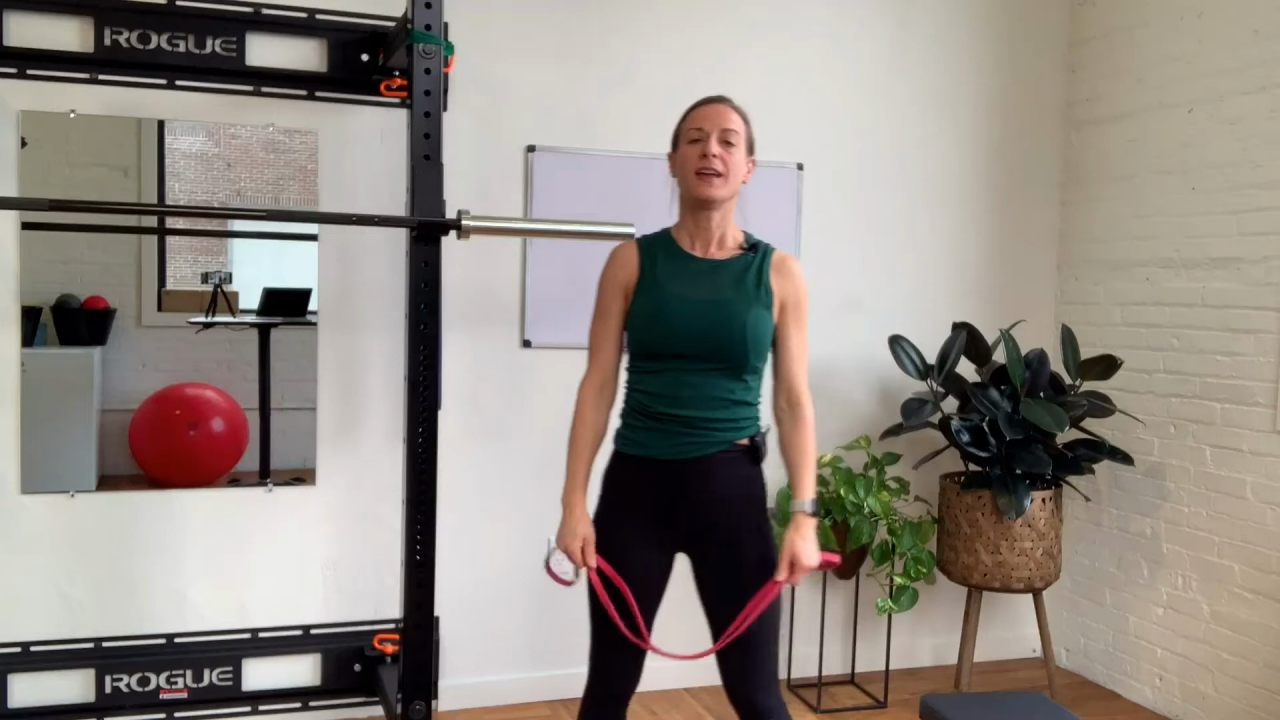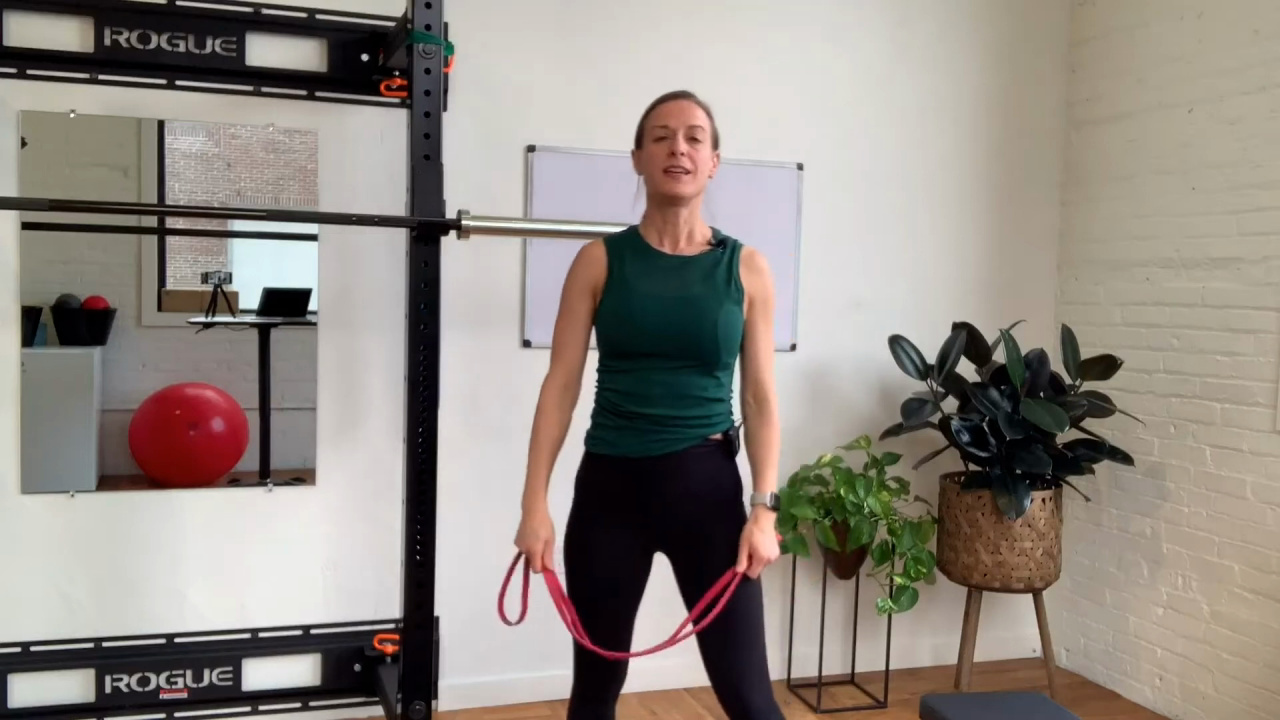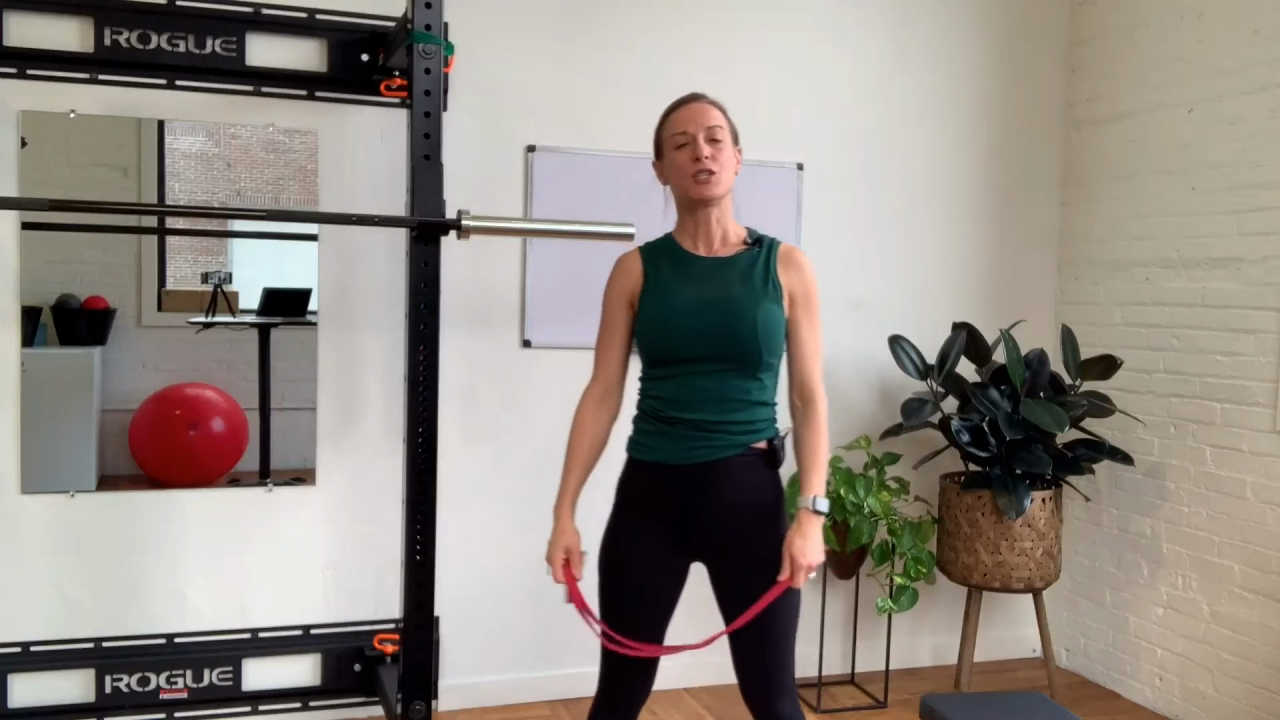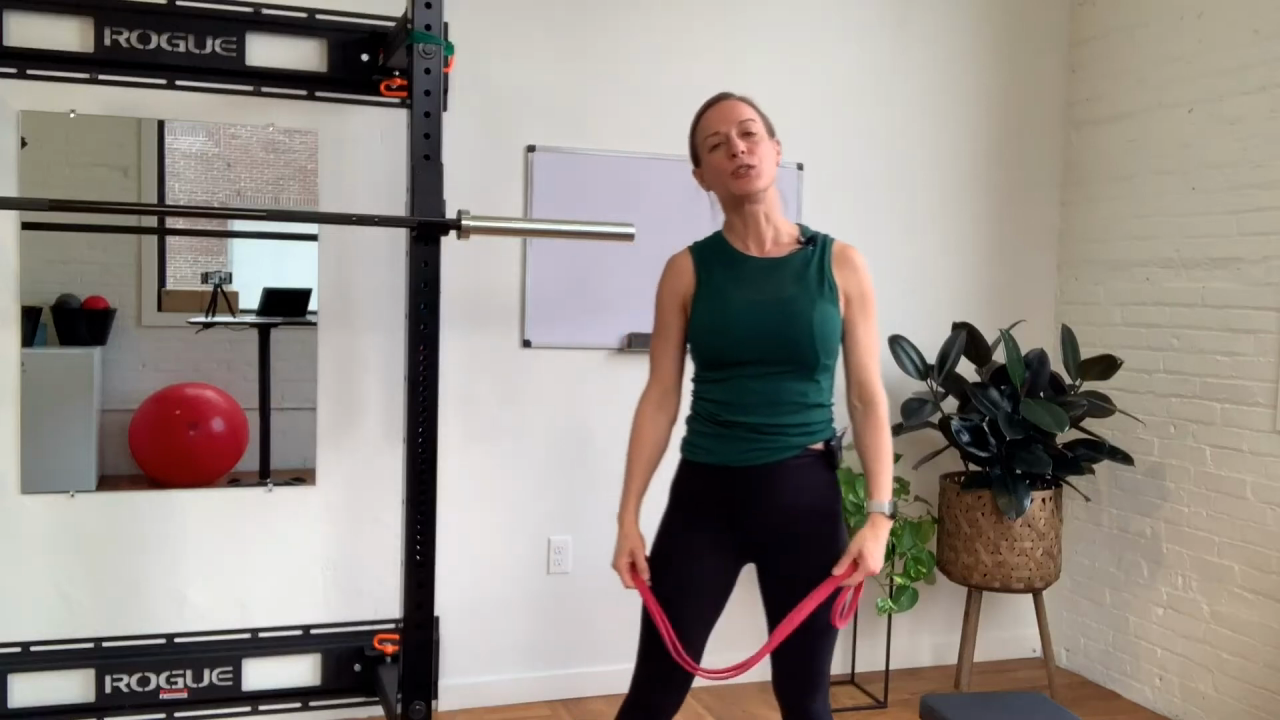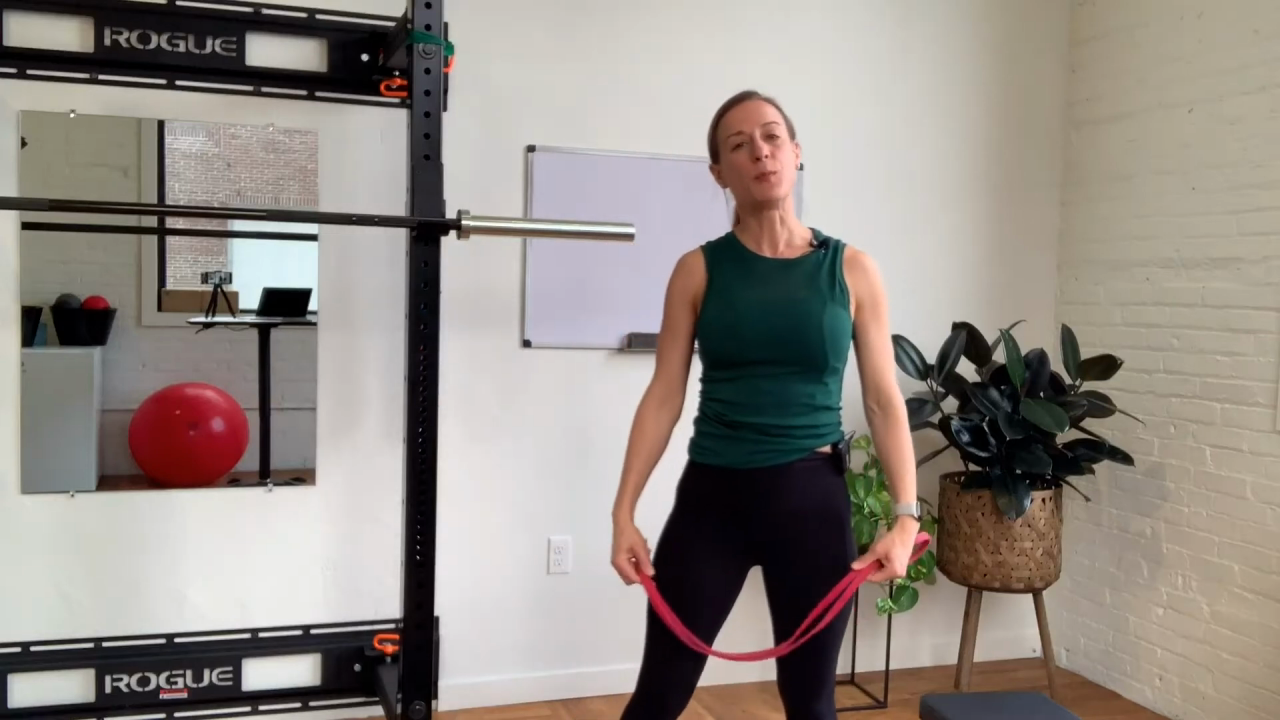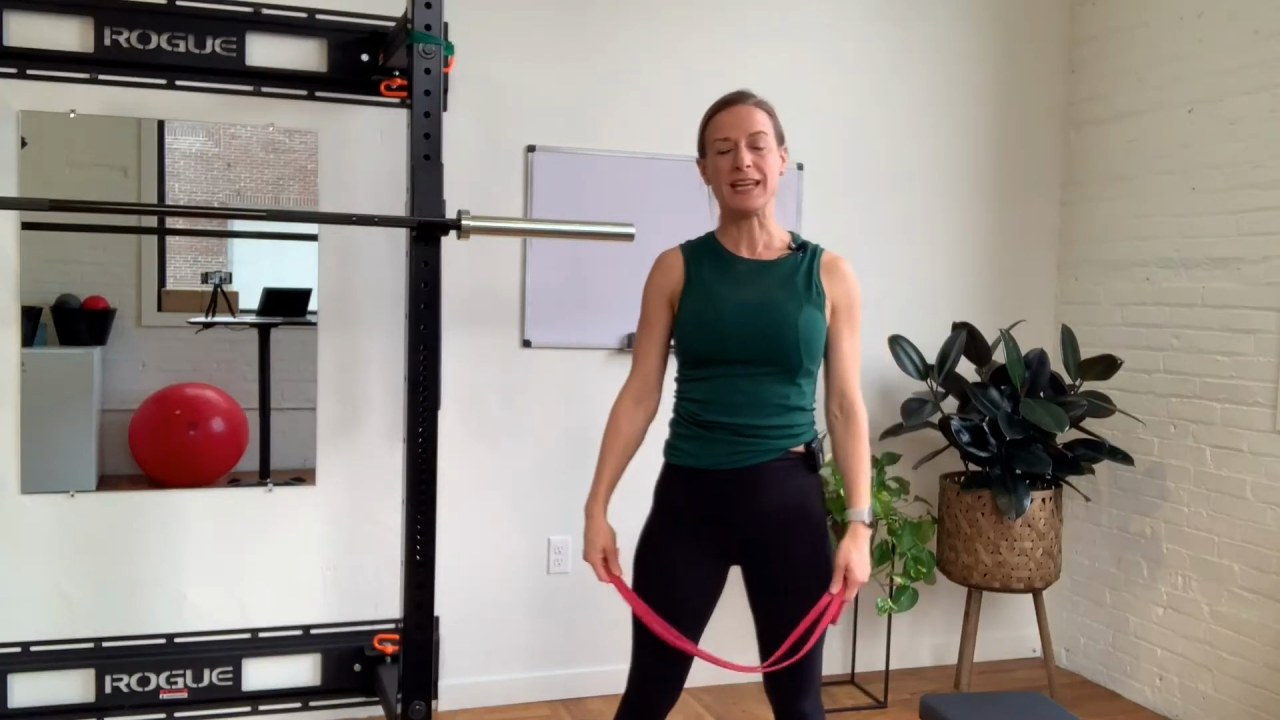
dt=0.3s
person 1, frame 1
left shoulder: (778, 273)
right shoulder: (631, 261)
left elbow: (792, 400)
right elbow: (598, 384)
left wrist: (804, 514)
right wrist: (574, 500)
left hip: (729, 487)
right hip: (636, 487)
person 1, frame 2
left shoulder: (746, 267)
right shoulder: (599, 261)
left elbow: (759, 397)
right elbow: (562, 383)
left wrist: (764, 507)
right wrist: (535, 501)
left hip: (704, 484)
right hip: (610, 486)
person 1, frame 3
left shoulder: (786, 266)
right shoulder: (637, 270)
left elbow: (808, 398)
right elbow: (603, 393)
left wrist: (810, 512)
right wrist: (564, 511)
left hip: (747, 492)
right hip: (650, 494)
person 1, frame 4
left shoulder: (840, 264)
right shoulder: (687, 270)
left elbow: (867, 397)
right elbow: (660, 398)
left wrist: (879, 514)
right wrist: (628, 517)
left hip: (802, 494)
right hip: (704, 494)
person 1, frame 5
left shoulder: (850, 269)
right shoulder: (698, 270)
left elbow: (883, 399)
right elbow: (663, 397)
left wrist: (905, 515)
right wrist: (624, 512)
left hip: (810, 498)
right hip: (710, 497)
person 1, frame 6
left shoulder: (827, 273)
right shoulder: (676, 268)
left elbow: (845, 406)
right elbow: (640, 393)
left wrist: (859, 524)
right wrist: (597, 508)
left hip: (786, 498)
right hip: (688, 498)
